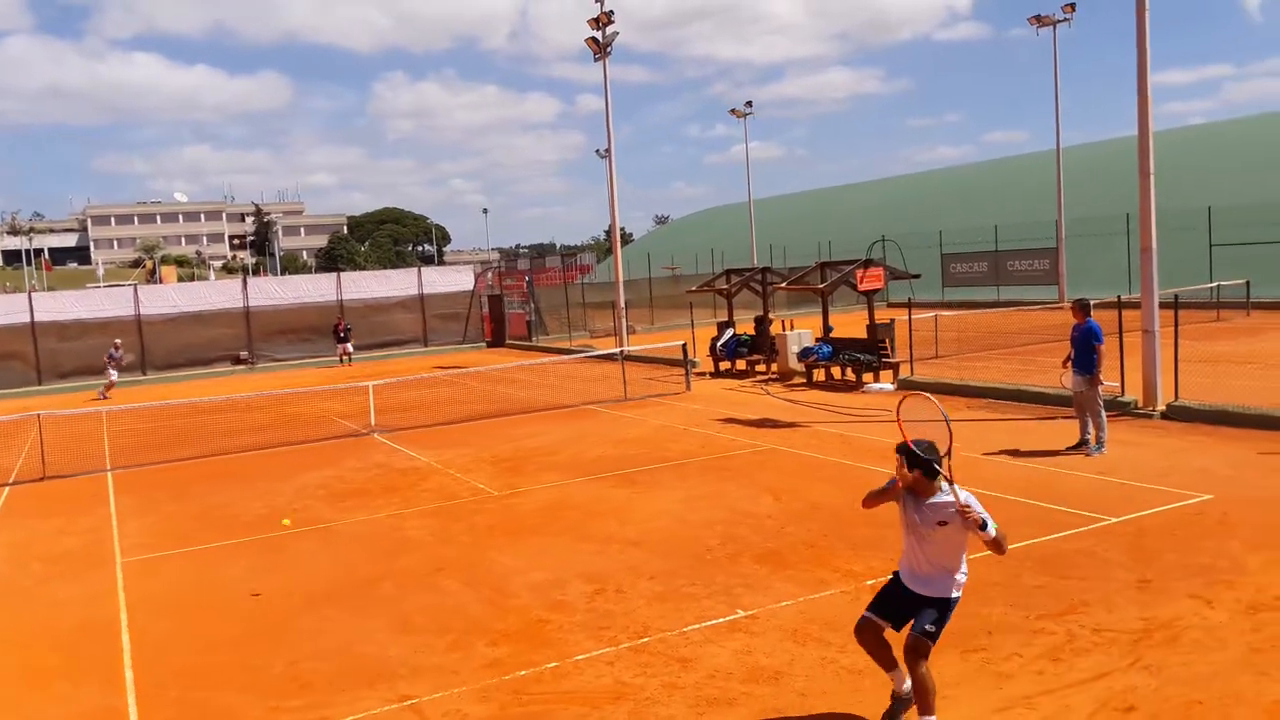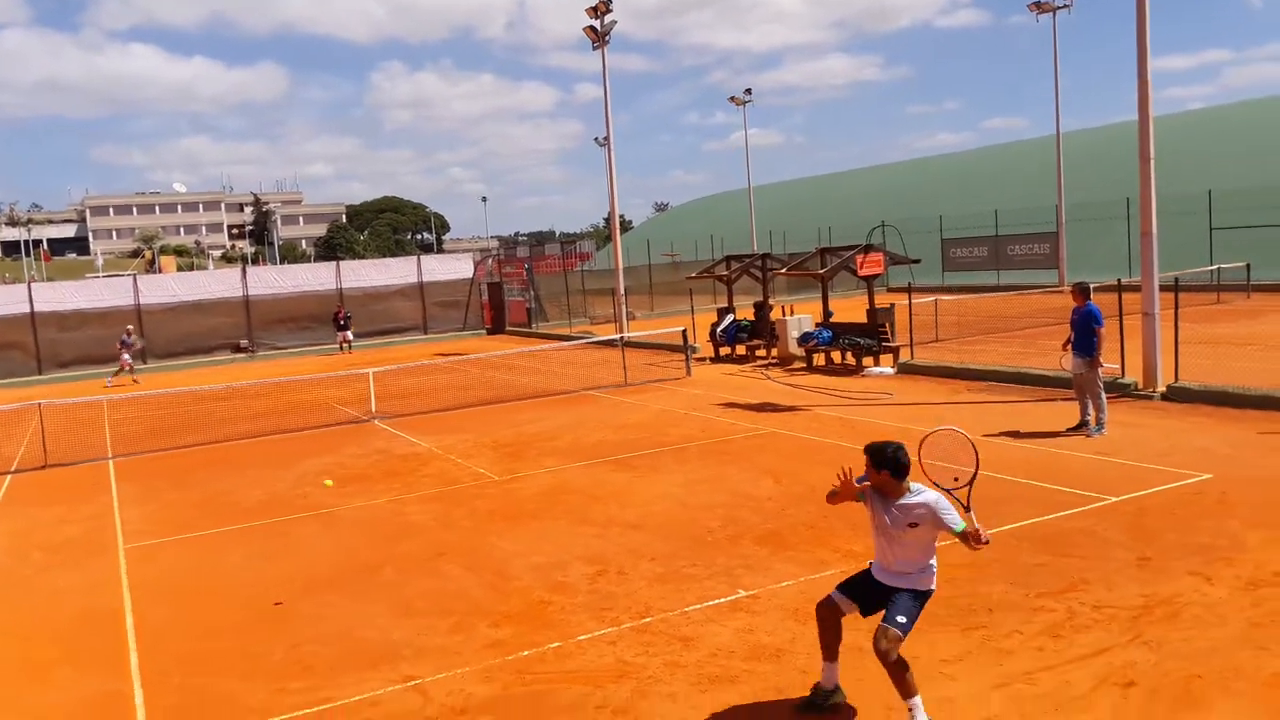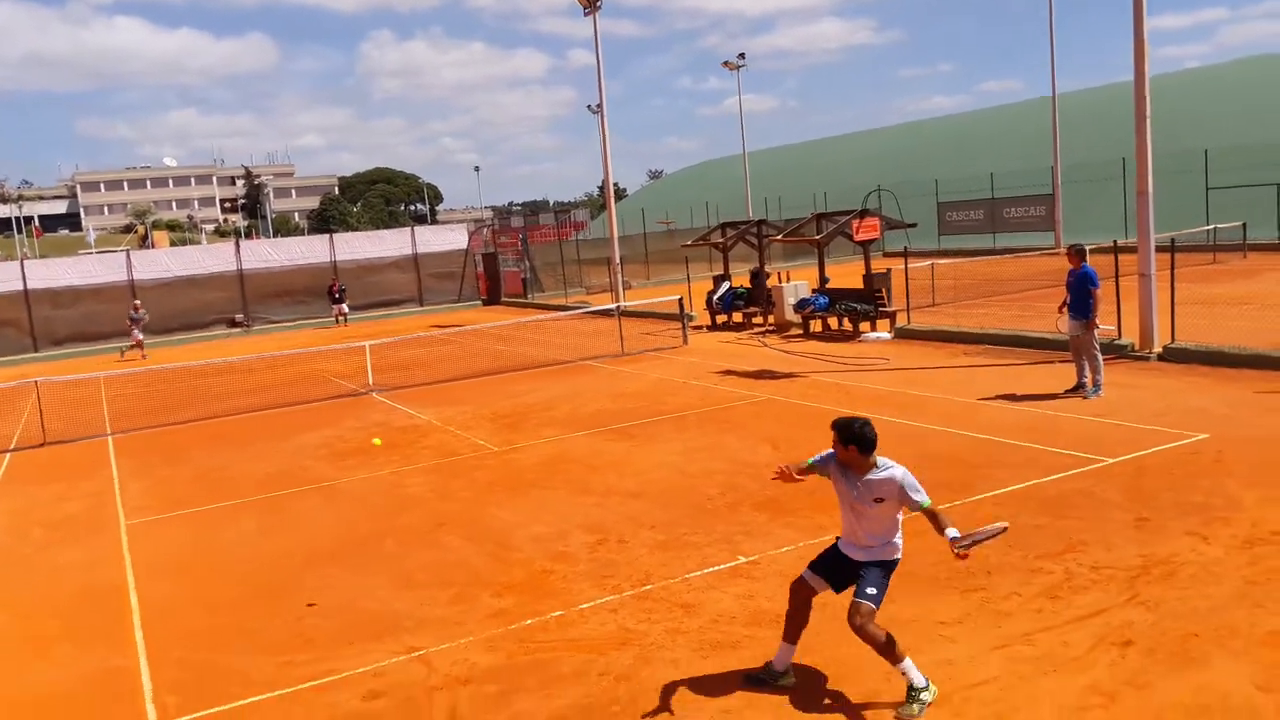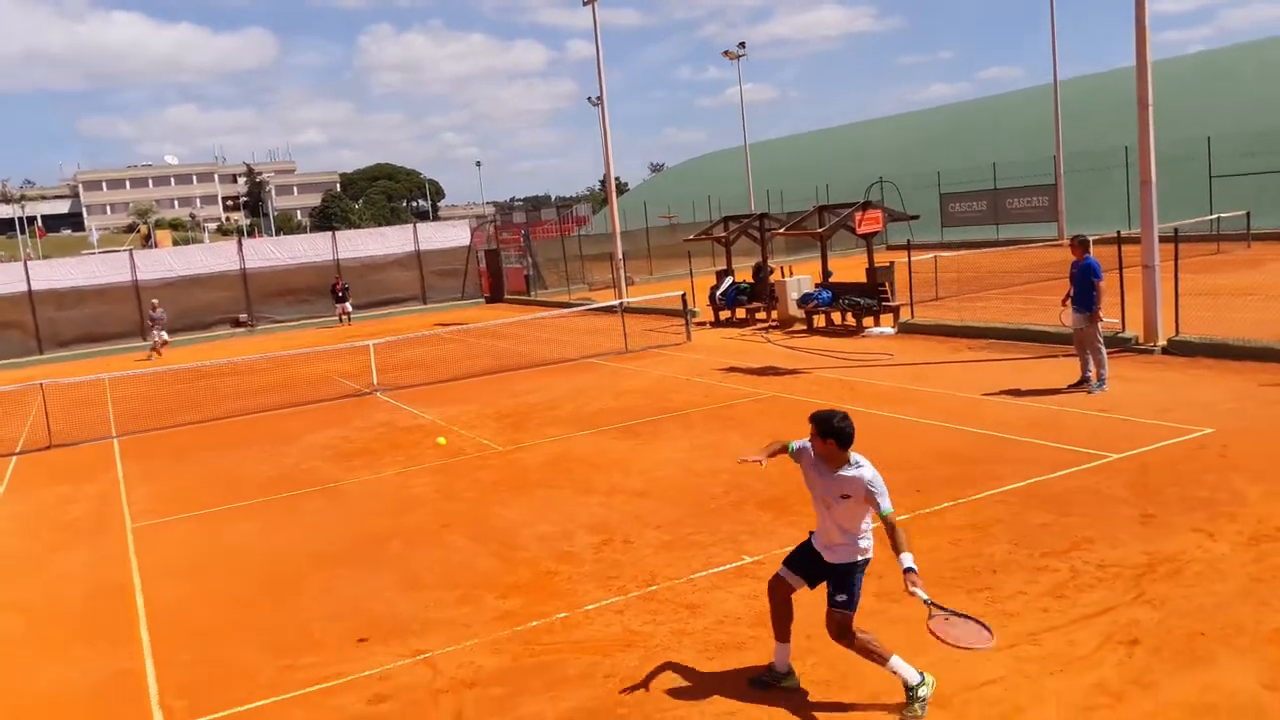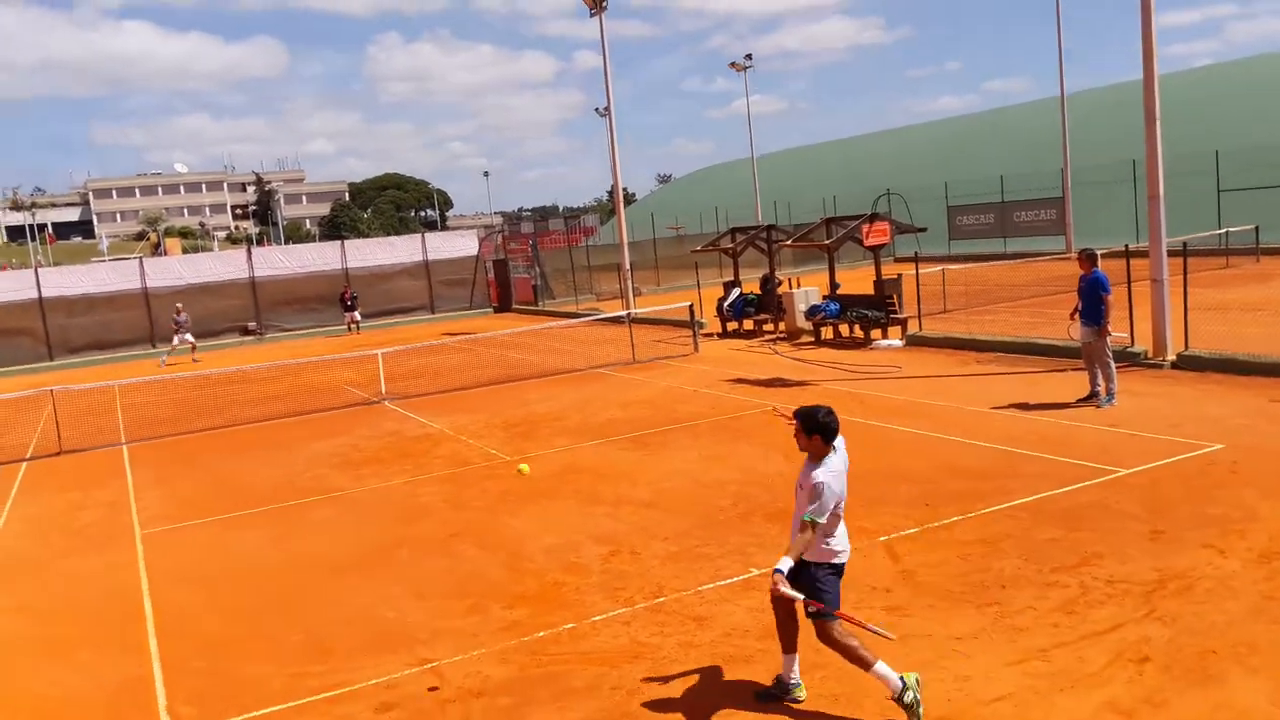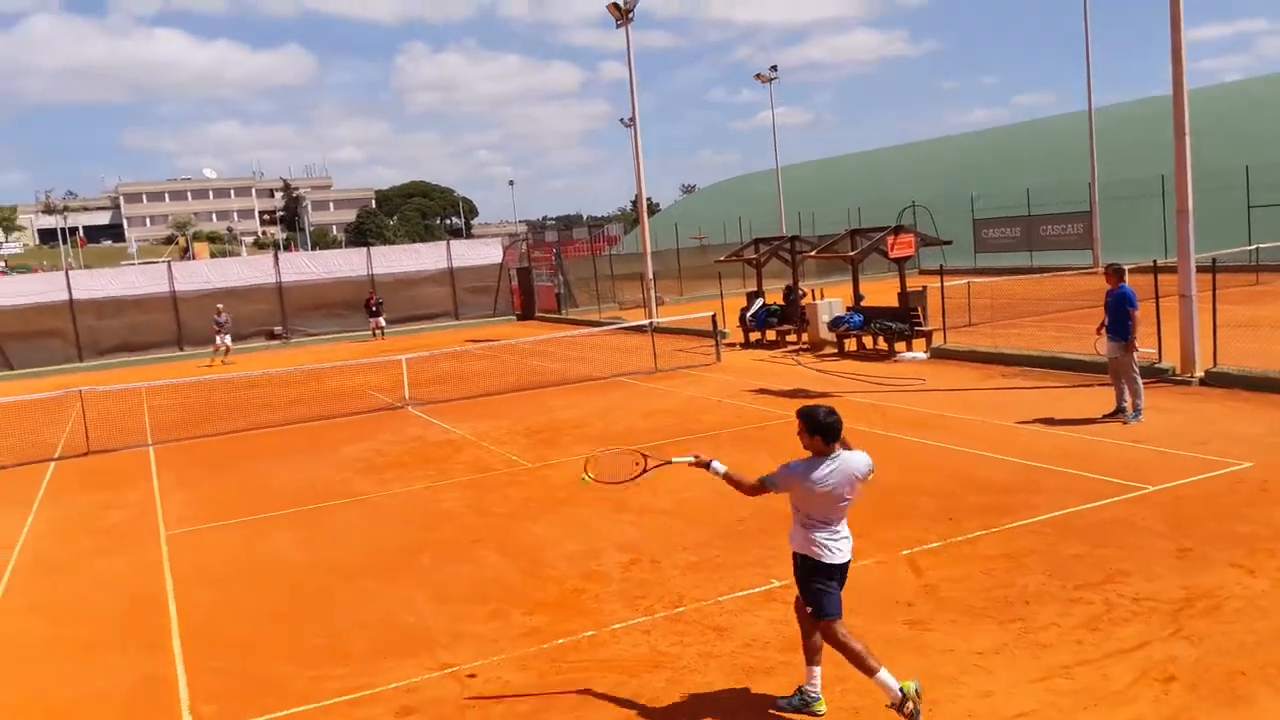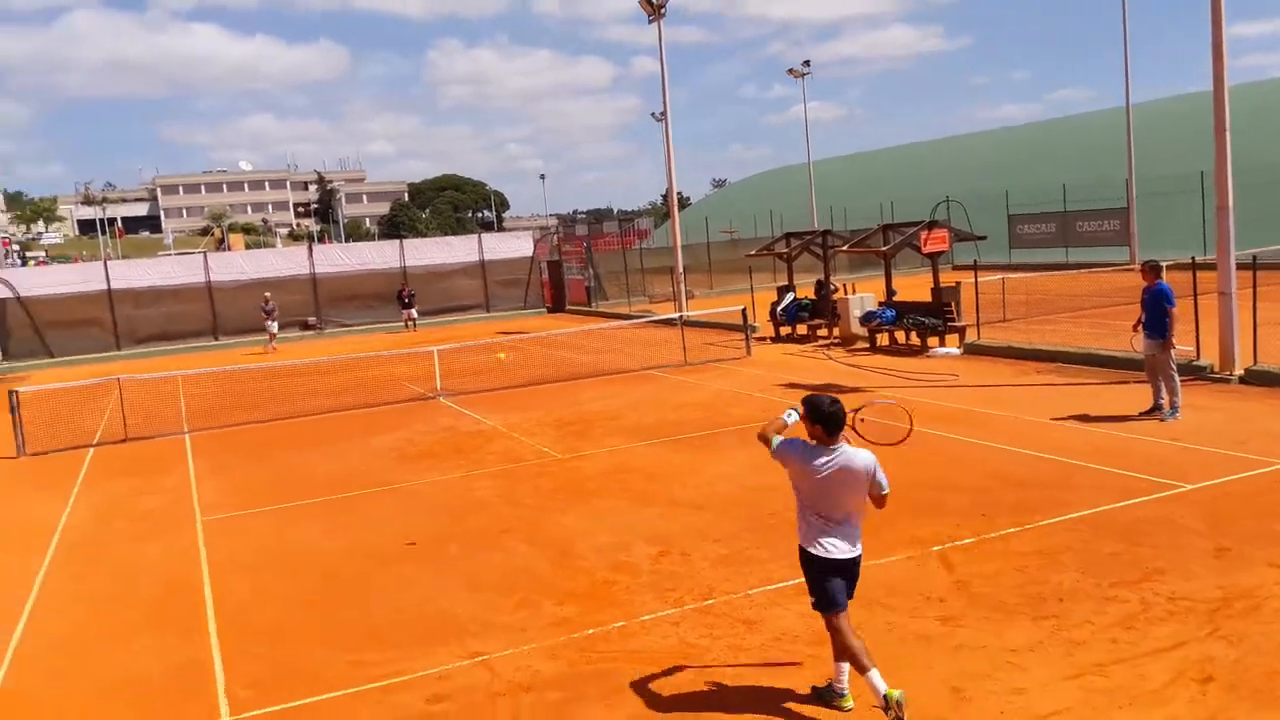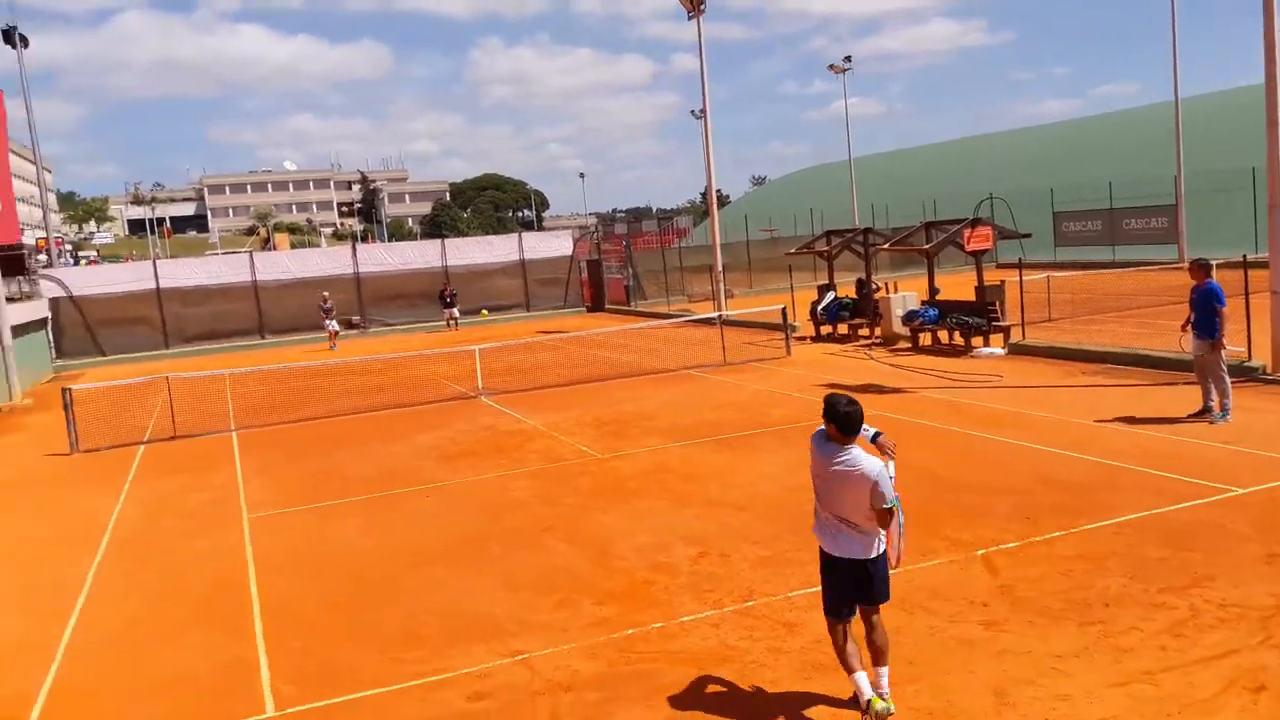
dt=0.1s
person 1, frame 1
left shoulder: (962, 502)
right shoulder: (904, 488)
left elbow: (1001, 547)
right elbow: (867, 502)
left wrist: (981, 524)
right wrist: (894, 489)
left hip: (943, 590)
right hip: (908, 579)
left knee: (914, 653)
right knee: (865, 630)
right ankle: (903, 688)
person 1, frame 2
left shoulder: (930, 502)
right shoulder: (870, 486)
left elbow: (968, 538)
right elbow: (832, 498)
left wrist: (979, 538)
right wrist: (846, 490)
left hip: (914, 585)
right hip: (881, 573)
left knee: (884, 646)
right knee: (827, 610)
right ankle: (829, 687)
person 1, frame 3
left shoulder: (896, 478)
right shoulder: (834, 462)
left elbow: (931, 512)
right elbow: (800, 470)
left wrist: (952, 535)
right wrist: (790, 473)
left hip: (880, 557)
right hip: (847, 547)
left knee: (860, 622)
right knee: (800, 589)
left ankle: (920, 685)
right ankle: (780, 668)
person 1, frame 4
left shoulder: (866, 477)
right shoulder: (812, 452)
left elbow: (891, 524)
right elbow: (784, 445)
left wrist: (908, 565)
right wrist: (763, 455)
left hip: (848, 557)
right hip: (821, 544)
left knee: (840, 630)
right knee: (777, 589)
left ankle: (915, 682)
right ankle: (782, 668)
person 1, frame 5
left shoulder: (822, 481)
right shoulder: (835, 445)
left elbow: (807, 534)
right elbow: (832, 432)
left wrist: (782, 568)
right wrist: (802, 421)
left hip: (819, 557)
right hip: (816, 550)
left knee: (828, 632)
right knee: (780, 601)
left ankle: (900, 685)
right ankle: (789, 681)
person 1, frame 6
left shoulder: (799, 472)
right shoulder: (860, 461)
left elbow: (752, 489)
right elbow: (864, 470)
left wrist: (714, 467)
right wrist: (846, 446)
left hip: (813, 556)
right hip: (837, 552)
left knee: (833, 631)
right knee: (805, 610)
left ankle: (898, 693)
right ankle: (811, 692)
person 1, frame 7
left shoulder: (798, 453)
right shoulder: (865, 460)
left elbow: (765, 433)
right elbow: (881, 502)
left wrist: (791, 414)
left hip: (817, 551)
right hip: (850, 549)
left knee: (838, 624)
right knee: (834, 614)
left ankle: (885, 694)
right ankle: (840, 688)
person 1, frame 8
left shoulder: (819, 442)
right shoulder: (875, 468)
left elbow: (836, 434)
right elbow: (887, 521)
left wrist: (874, 434)
left hip: (834, 552)
right hip: (868, 552)
left knee: (839, 630)
right knee: (872, 618)
right ankle: (881, 693)
